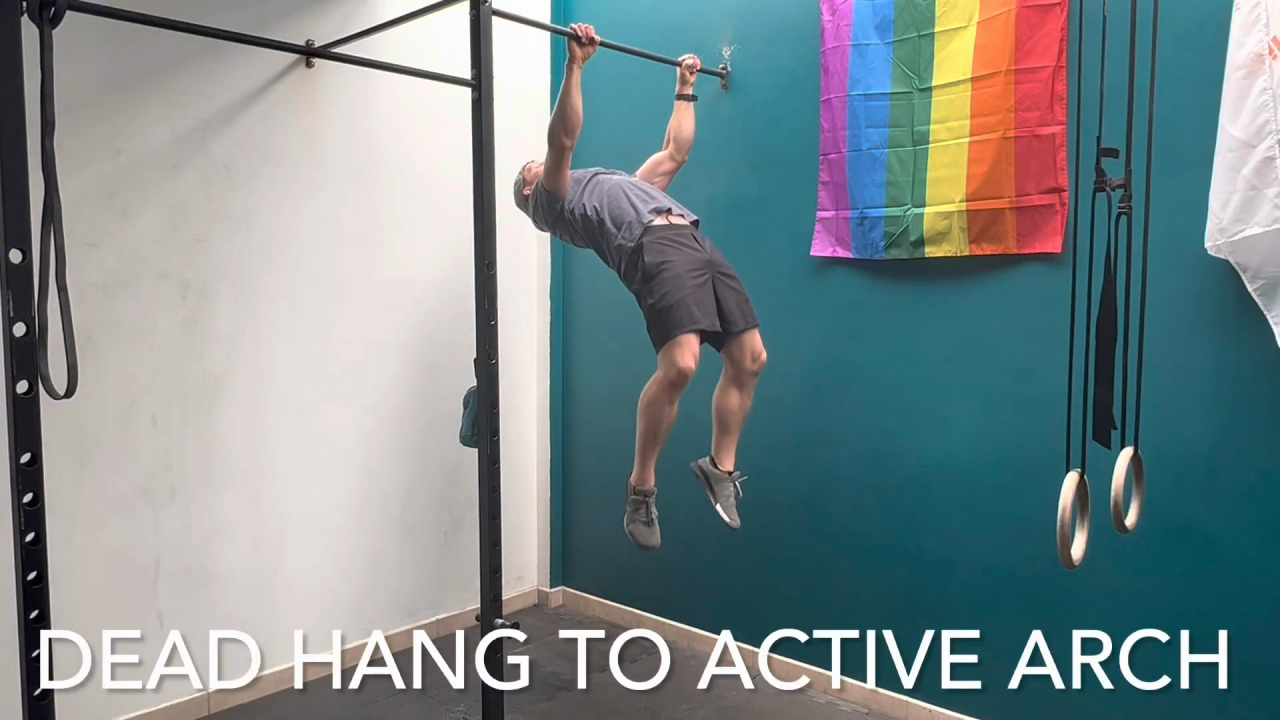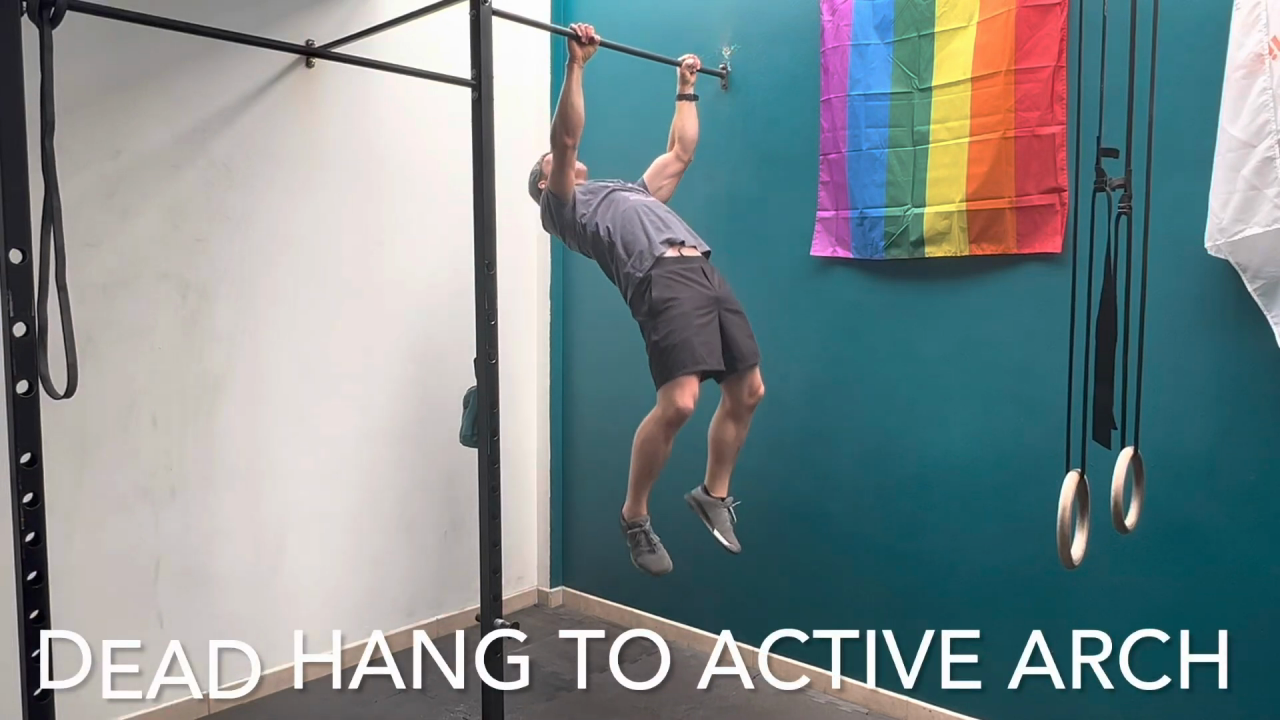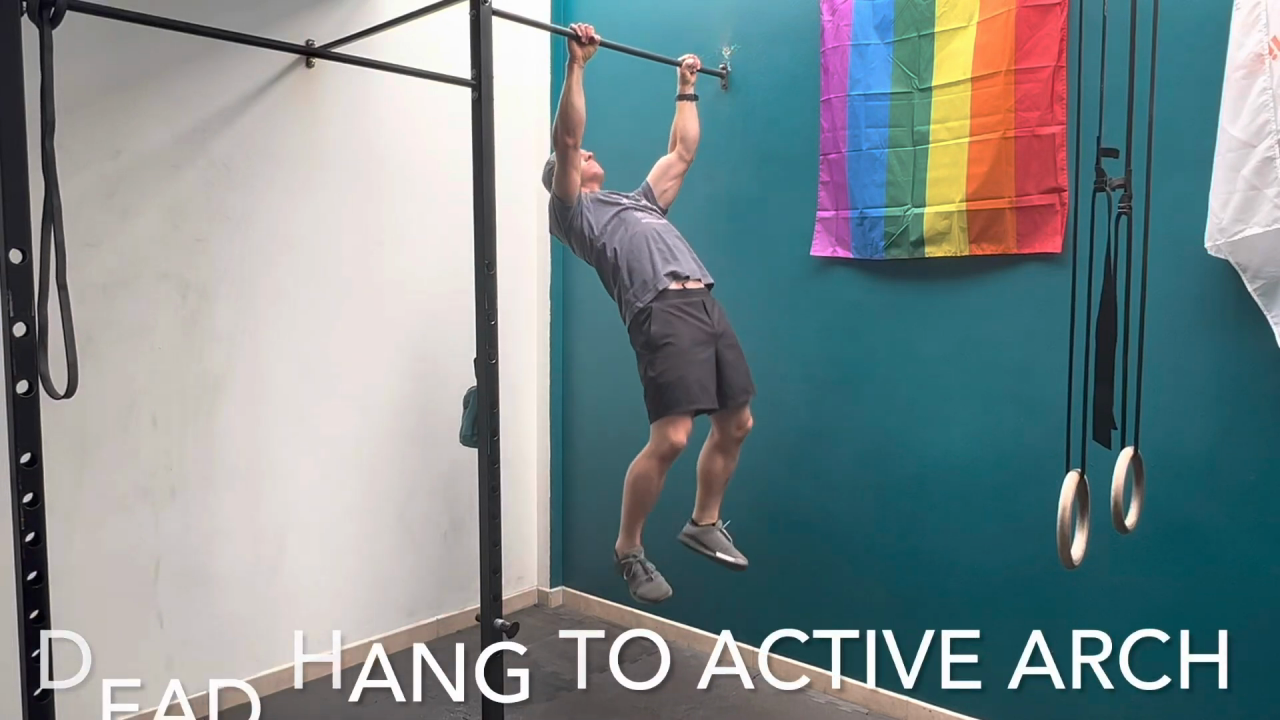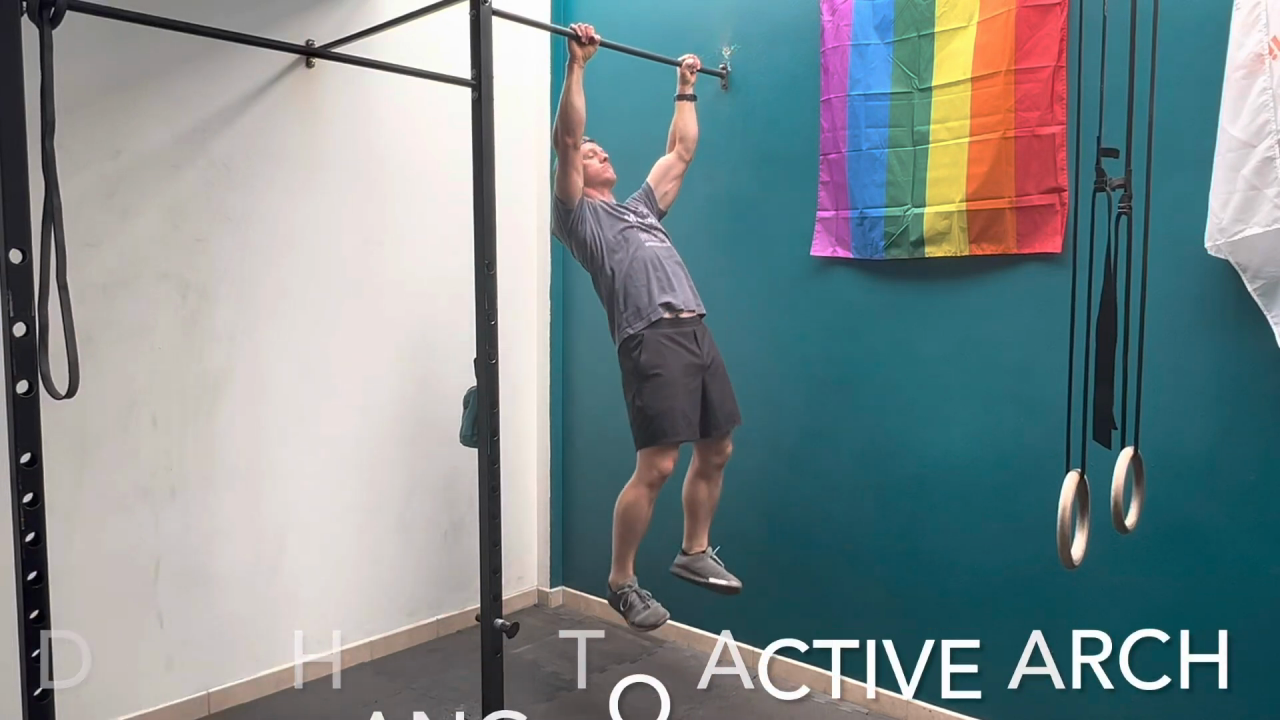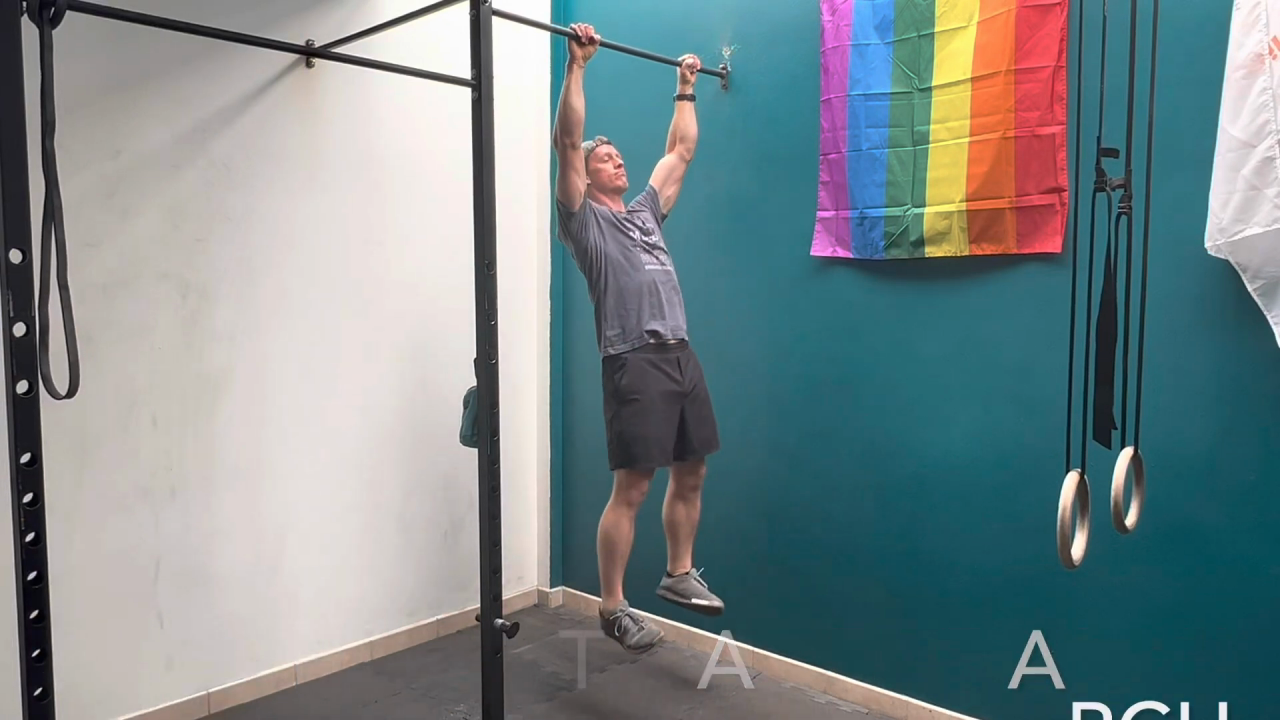
dt=0.2s
person 1, frame 1
left shoulder: (617, 182)
right shoulder: (552, 203)
left elbow: (674, 153)
right elbow: (563, 139)
left wrist: (684, 87)
right wrist: (575, 64)
left hip: (697, 244)
right hip: (655, 250)
left knee: (749, 359)
right knee: (679, 365)
left ankle: (720, 468)
right ankle: (640, 486)
person 1, frame 2
left shoulder: (631, 193)
right shoulder: (562, 206)
left elbow: (679, 154)
right elbow: (564, 139)
left wrist: (685, 88)
right wrist: (576, 63)
left hip: (706, 276)
right hip: (663, 282)
left knee: (747, 393)
right knee: (677, 404)
left ankle: (713, 495)
right ankle: (634, 517)
person 1, frame 3
left shoulder: (638, 200)
right shoulder: (572, 210)
left elbow: (681, 153)
right elbow: (565, 138)
left wrist: (686, 88)
right wrist: (576, 64)
left hip: (706, 306)
right hip: (661, 313)
left knee: (735, 425)
right knee: (670, 439)
left ankle: (704, 524)
right ankle: (628, 551)
person 1, frame 4
left shoulder: (640, 205)
right shoulder: (577, 213)
left elbow: (680, 151)
right elbow: (564, 140)
left wrist: (685, 87)
right wrist: (577, 63)
left hip: (696, 332)
right hip: (650, 340)
left knee: (716, 452)
right knee: (655, 467)
left ankle: (695, 553)
right ankle: (621, 583)
person 1, frame 5
left shoulder: (645, 208)
right shoulder: (583, 217)
left elbow: (681, 150)
right elbow: (566, 142)
left wrist: (685, 86)
right wrist: (576, 64)
left hip: (681, 357)
right hip: (634, 363)
left knee: (690, 476)
right knee: (631, 488)
left ankle: (680, 575)
right ankle: (612, 608)
